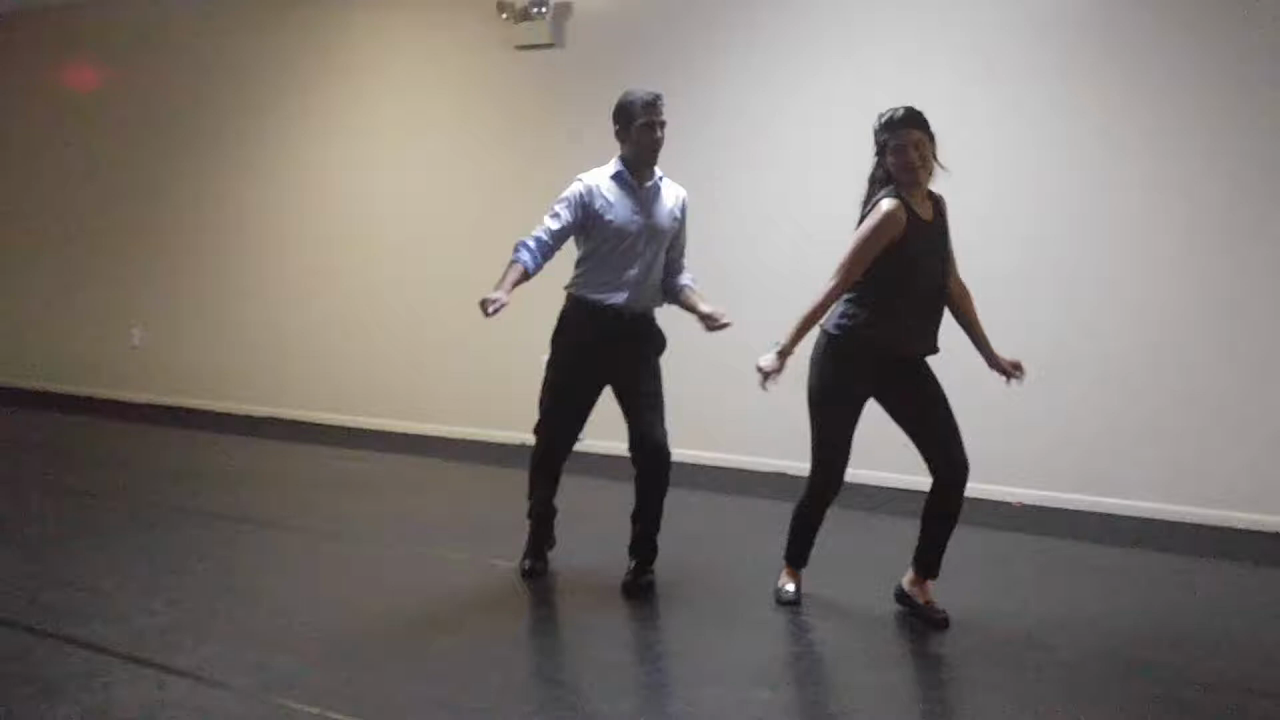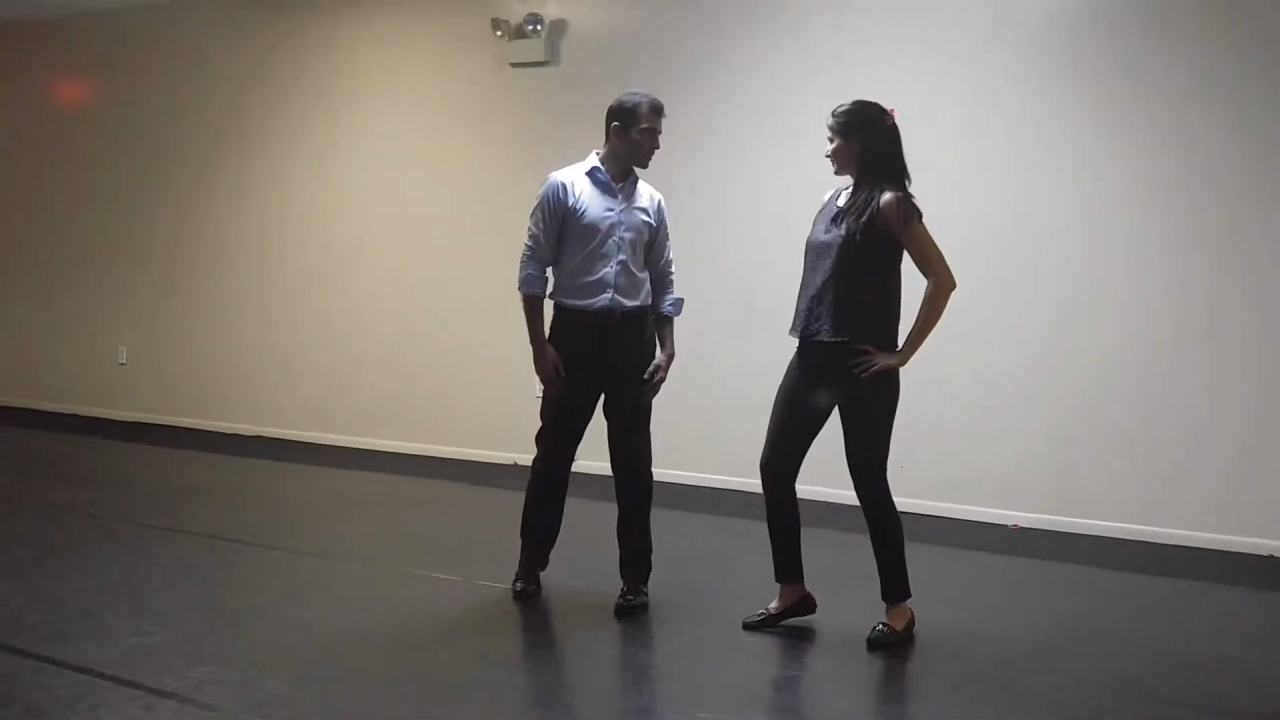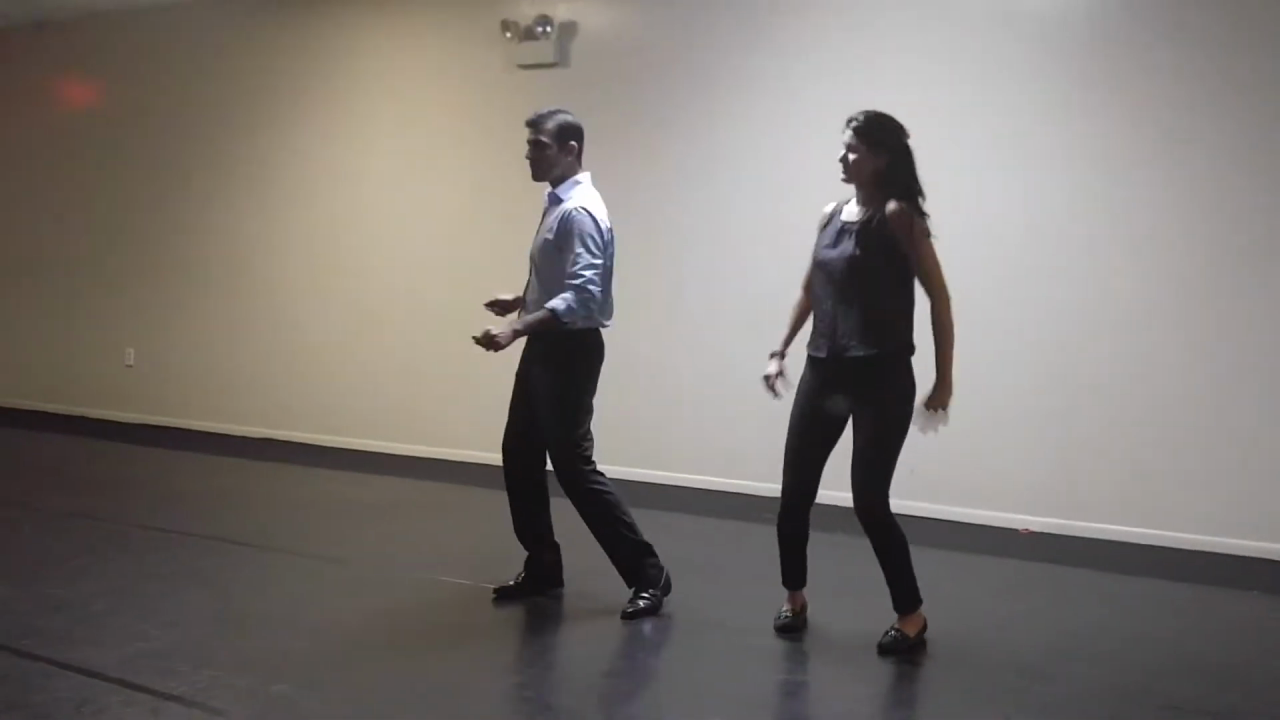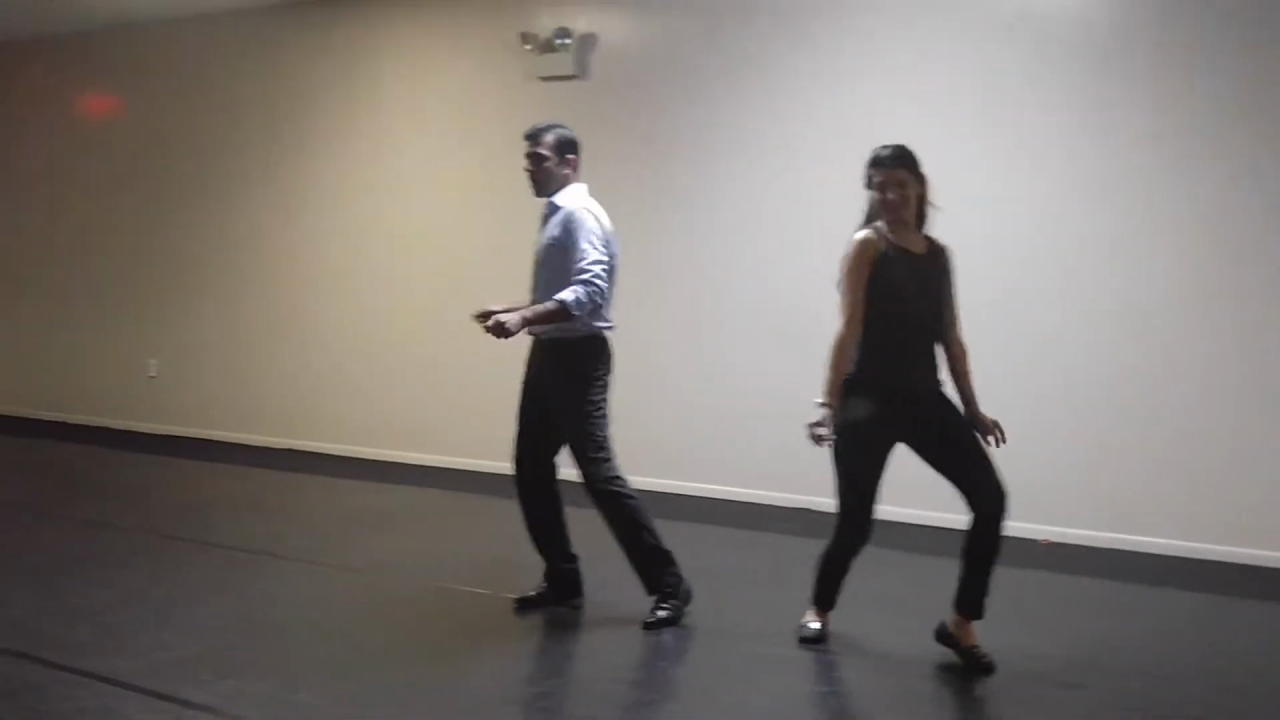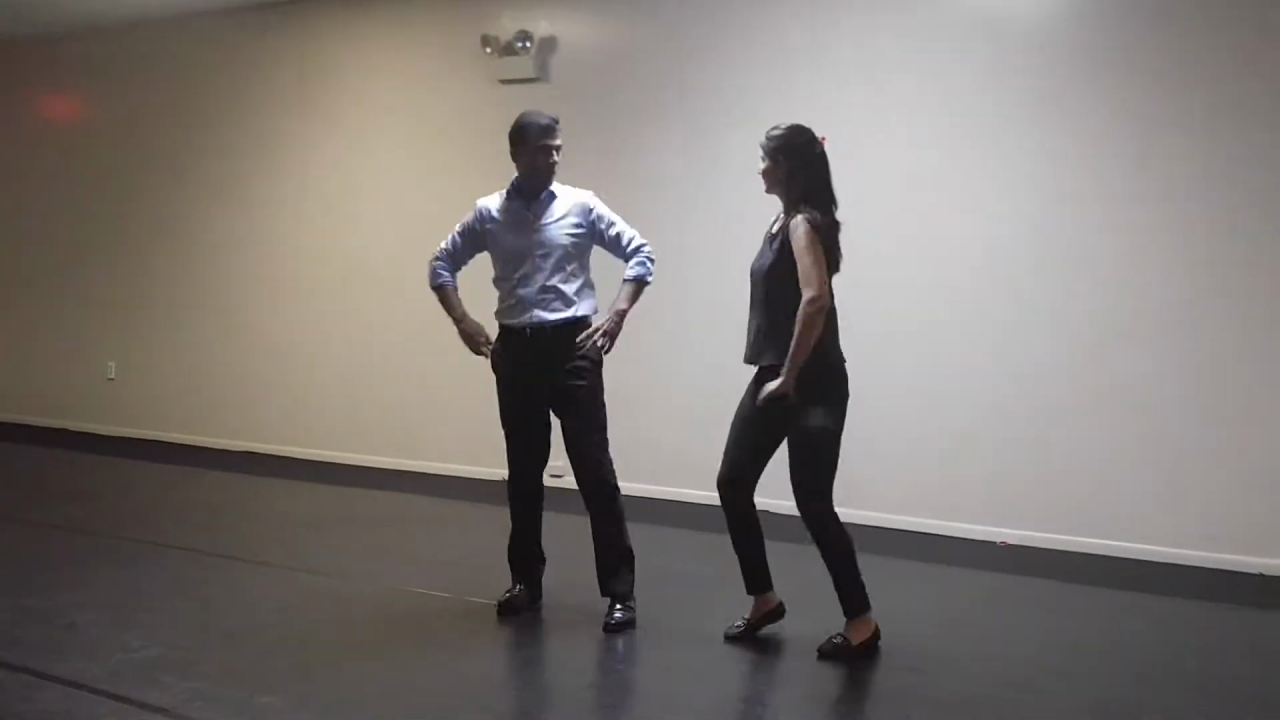
dt=1s
person 1, frame 1
left shoulder: (937, 209)
right shoulder: (889, 211)
left elbow: (950, 287)
right elbow: (839, 286)
left wrist: (990, 353)
right wrist: (785, 349)
left hip: (903, 362)
right hip: (846, 356)
left knee: (953, 470)
right knee: (827, 476)
left ankle: (916, 581)
right ankle: (791, 569)
person 1, frame 2
left shoulder: (888, 204)
right shoulder: (832, 201)
left elbow: (942, 280)
left wrist: (903, 353)
right wrist: (811, 342)
left hip: (862, 365)
right hip: (811, 358)
left knee: (869, 485)
right knee: (774, 469)
left ankle: (898, 607)
right ankle: (792, 591)
person 1, frame 3
left shoulder: (898, 216)
right shoulder: (831, 216)
left elbow: (938, 298)
left wrist: (943, 380)
right wrist: (779, 352)
left hip: (883, 377)
right hip: (824, 374)
left knee: (869, 501)
right knee: (795, 493)
left ankle: (910, 615)
right ankle: (795, 596)
person 1, frame 4
left shoulder: (938, 255)
right shoulder: (867, 244)
left elbow: (950, 337)
right elbow: (851, 330)
left wrist: (973, 409)
right wrist: (829, 404)
left hip: (923, 398)
right hip: (866, 399)
left knee: (991, 501)
right knee: (856, 524)
left ankle: (961, 623)
right ankle: (819, 609)
person 1, frame 5
left shoulder: (804, 224)
right shoulder: (781, 222)
left elbow: (816, 300)
left wrist: (790, 375)
right wrist: (776, 375)
left hip: (812, 385)
right hip: (774, 379)
left knee: (812, 505)
right knee: (732, 484)
left ankle: (861, 621)
right ankle: (764, 600)
person 2, frame 1
left shoulder: (675, 200)
right shoulder: (590, 190)
right elbow: (538, 245)
left wrist: (699, 308)
right wrist: (502, 290)
left hip: (636, 334)
right hip: (584, 328)
left knee: (653, 454)
right knee: (553, 442)
left ankle: (642, 560)
right ankle: (537, 543)
person 2, frame 2
left shoulder: (652, 202)
right shoulder: (562, 187)
left elbow: (662, 281)
right elbow: (533, 269)
left wrist: (665, 348)
right wrist: (539, 343)
left hip: (633, 337)
right hip: (575, 332)
left knee: (633, 461)
right knee: (554, 452)
left ankle: (635, 578)
right ankle: (531, 564)
person 2, frame 3
left shoulder: (579, 210)
right shoulder: (560, 205)
left elbow: (582, 296)
left wrist: (515, 328)
right wrist: (521, 300)
left hip: (569, 353)
right hip: (545, 351)
left knee: (574, 467)
right knee: (520, 456)
left ankle: (648, 576)
right ankle: (543, 567)
person 2, frame 4
left shoulder: (581, 215)
right shoulder: (555, 216)
left elbow: (590, 291)
left wrist: (525, 318)
right wrist: (510, 312)
left hip: (578, 357)
right hip: (547, 355)
left knee: (597, 472)
right knee: (531, 468)
left ankle: (668, 585)
right ankle: (562, 577)
person 2, frame 5
left shoulder: (581, 206)
right shoulder: (488, 213)
left elbow: (639, 253)
right elbow: (442, 264)
left wrist: (618, 312)
right wrist: (463, 320)
left hip: (573, 348)
right hip: (516, 350)
left knee: (594, 470)
right knee: (523, 471)
left ankle: (619, 591)
right ankle: (526, 579)
